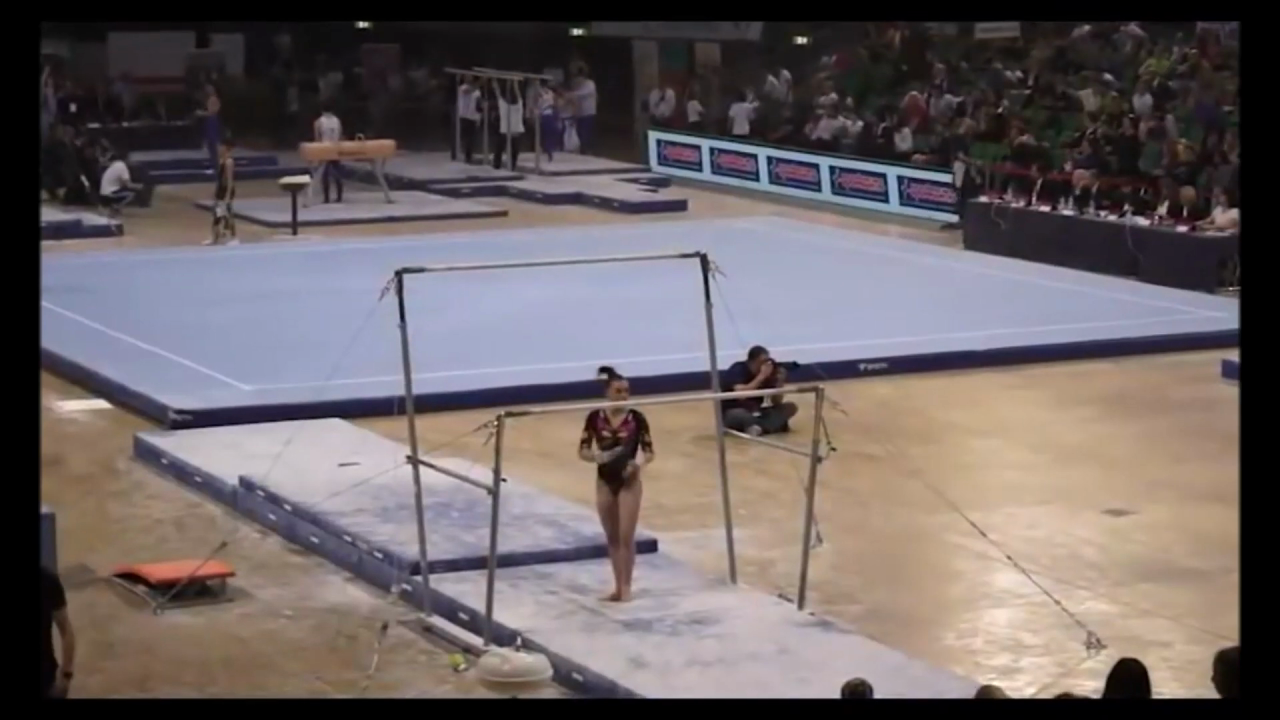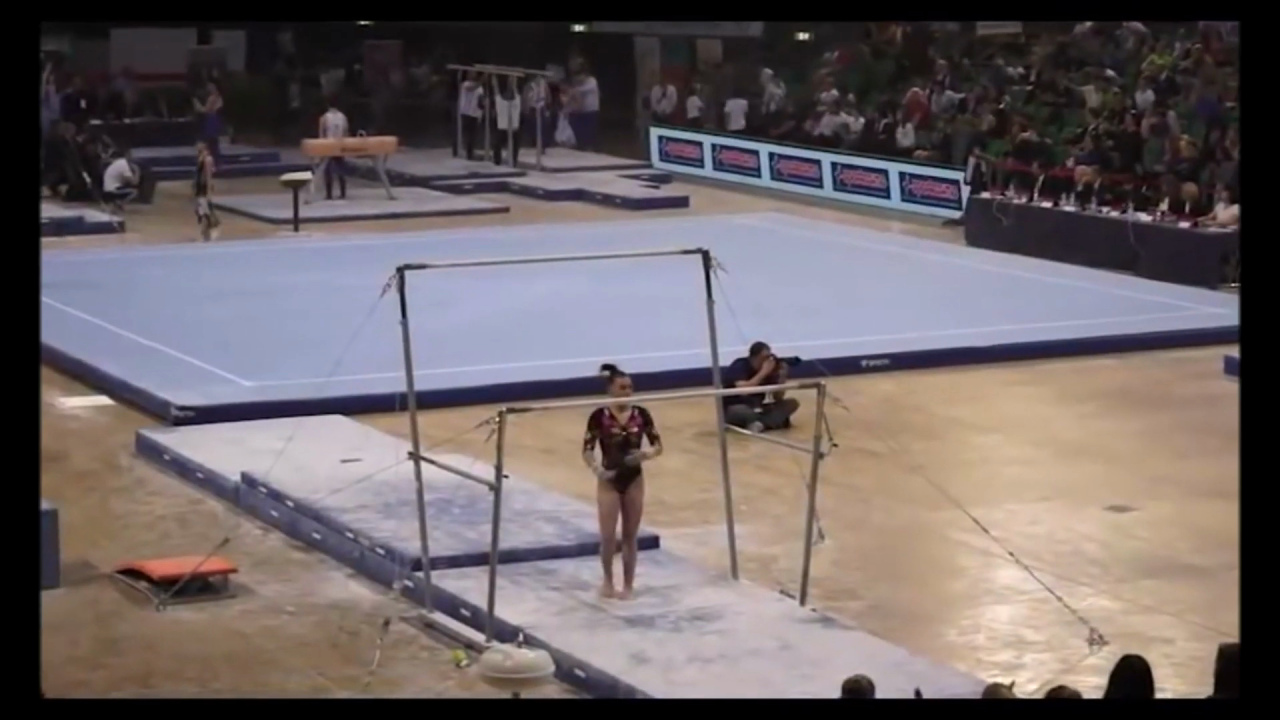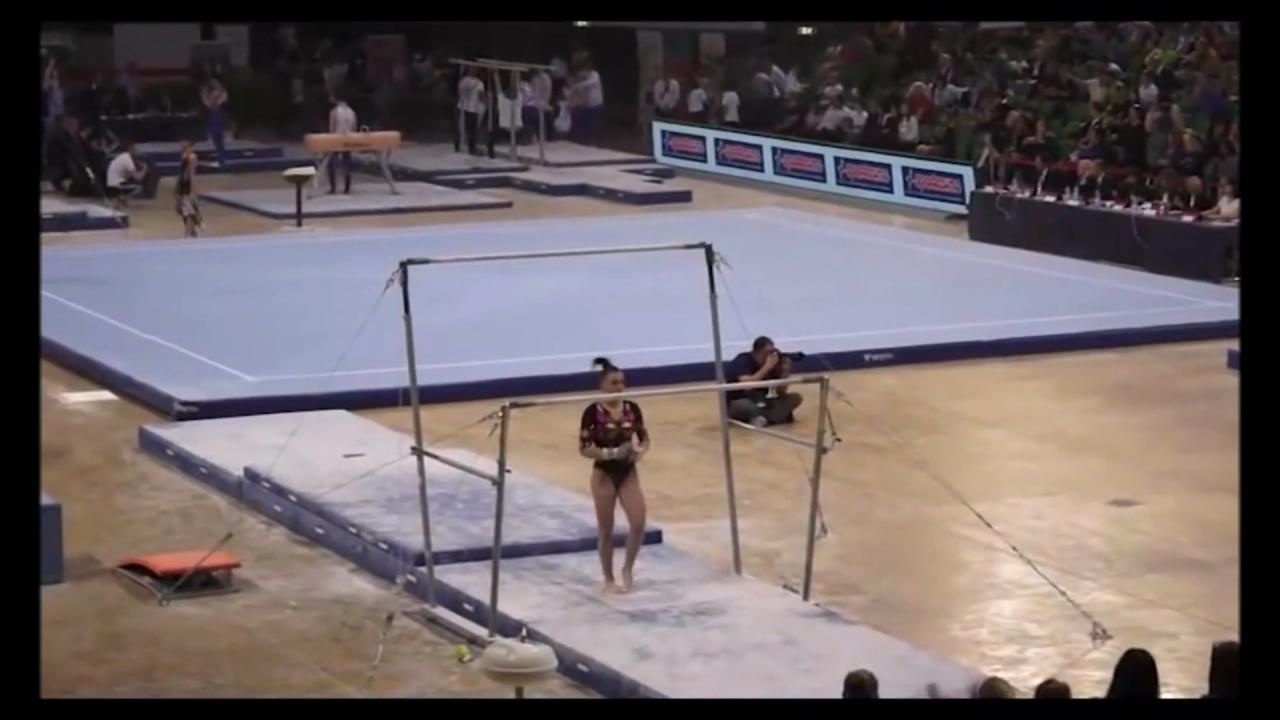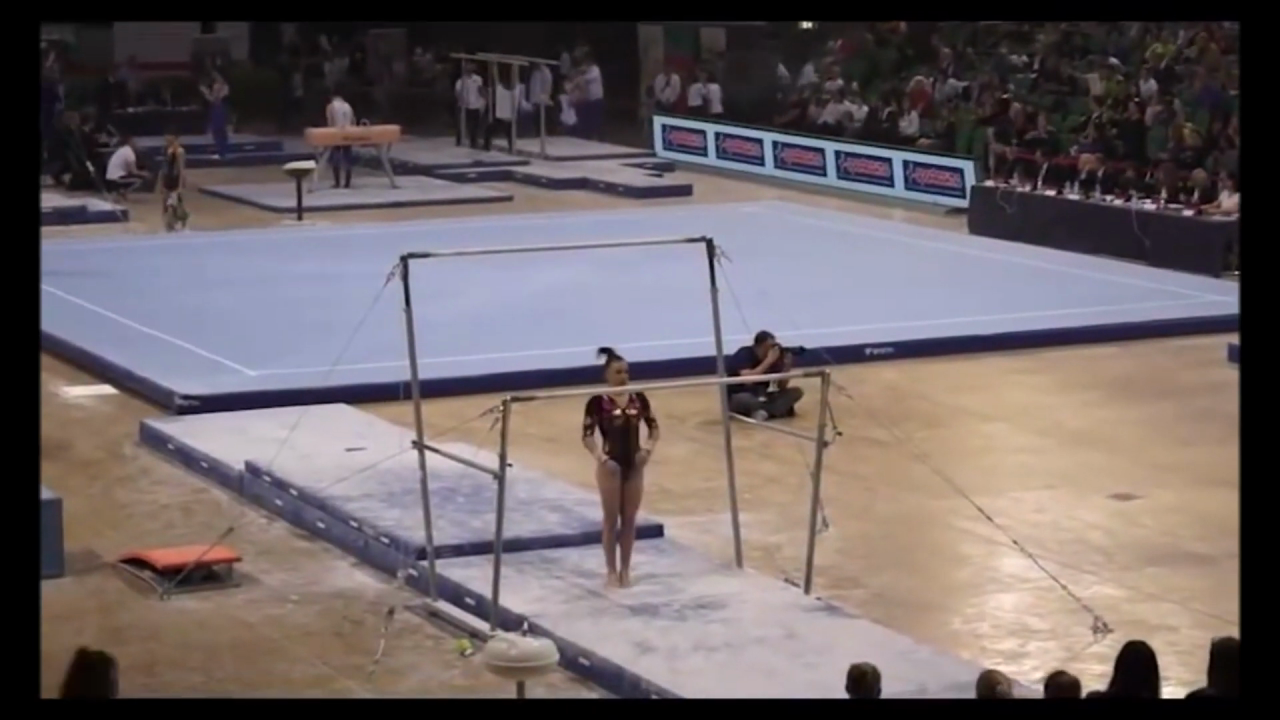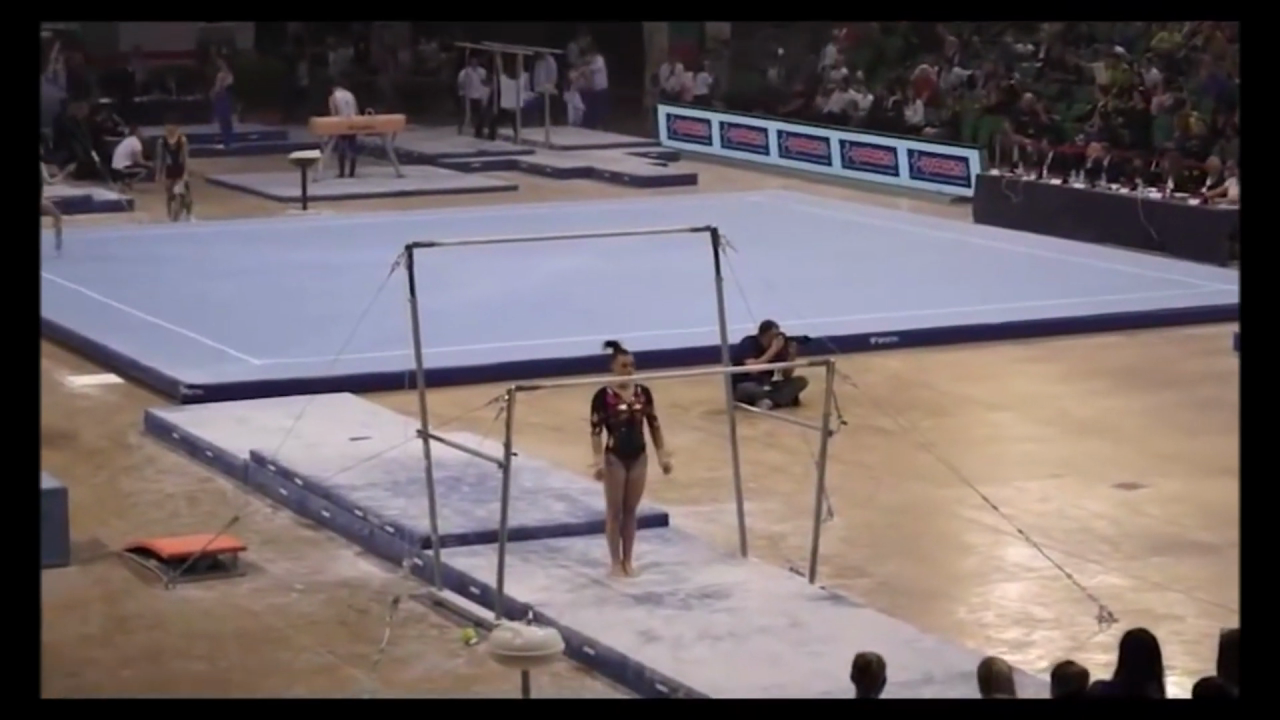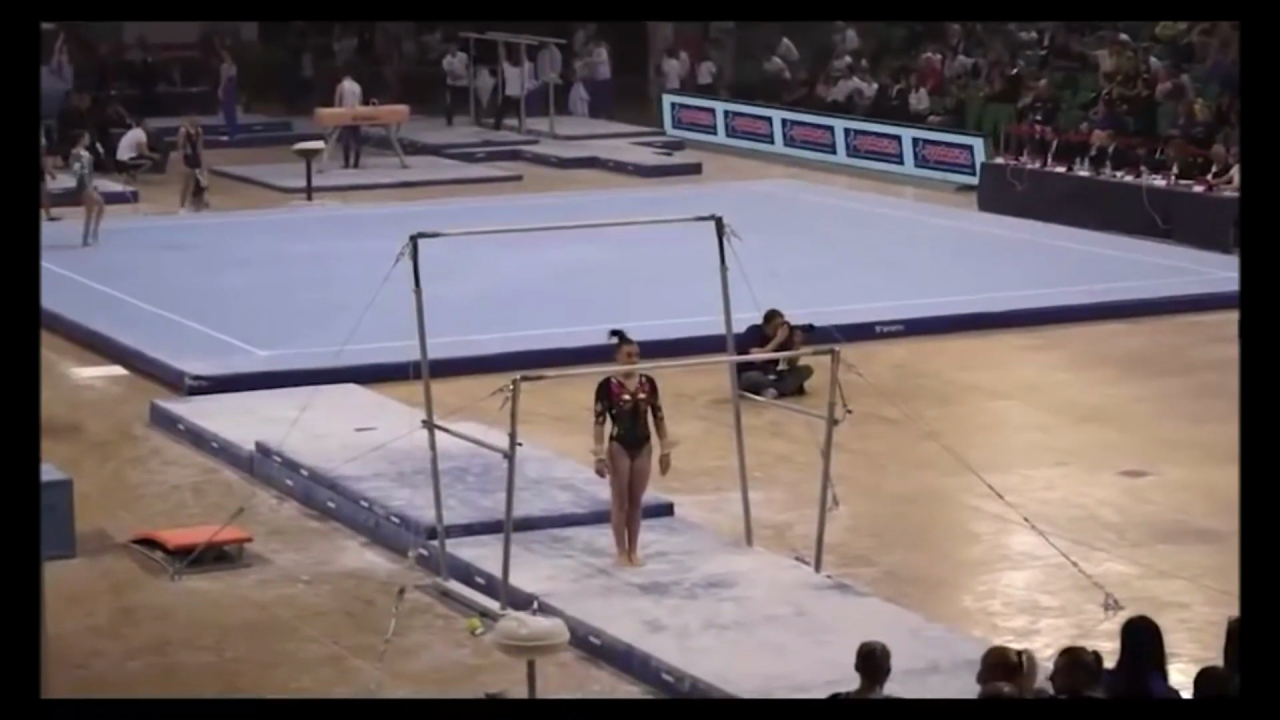
dt=0.5s
person 1, frame 1
left shoulder: (637, 418)
right shoulder: (595, 418)
left elbow: (649, 451)
right elbow: (583, 451)
left wrist: (639, 463)
right wrist: (601, 456)
left hip: (629, 482)
right hip: (604, 482)
left knee: (626, 537)
right knee: (612, 538)
left ankle: (626, 588)
right ankle: (618, 587)
person 1, frame 2
left shoulder: (641, 414)
right shoulder: (599, 416)
left elbow: (658, 445)
right elbow: (587, 450)
left wrist: (648, 453)
right wrist: (596, 468)
left hip: (635, 480)
right hip: (609, 481)
left knee: (630, 537)
right knee: (608, 537)
left ankle: (628, 585)
right ankle: (607, 580)
person 1, frame 3
left shoulder: (632, 409)
right shoulder: (593, 412)
left elbow: (644, 439)
right elbow: (585, 449)
left wrist: (640, 451)
right wrist: (612, 453)
left hip: (629, 473)
right hip: (604, 475)
left knee: (638, 524)
right knee: (606, 531)
left ankle: (628, 570)
right ankle: (609, 579)
person 1, frame 4
left shoulder: (639, 398)
right shoulder: (598, 402)
left elbow: (654, 427)
right elbow: (587, 435)
left wrist: (649, 448)
right wrist: (601, 458)
left hip: (635, 465)
right hip: (611, 465)
left knee: (629, 520)
right knee: (611, 520)
left ankle: (625, 569)
right ankle: (612, 572)
person 1, frame 5
left shoulder: (643, 393)
right shoulder: (603, 396)
left elbow: (654, 425)
right elbow: (596, 432)
left wrist: (663, 456)
right wrist: (599, 462)
left hip: (639, 457)
right hip: (615, 458)
left knee: (631, 511)
right knee: (615, 512)
left ankle: (628, 560)
right ankle: (616, 562)
person 1, frame 6
left shoulder: (648, 383)
right shoulder: (607, 386)
left elbow: (658, 417)
right elbow: (599, 422)
left wrist: (665, 449)
right wrist: (599, 455)
left hip: (643, 447)
right hip: (619, 448)
left knee: (636, 502)
right knee: (620, 502)
left ankle: (633, 550)
right ankle: (621, 552)
